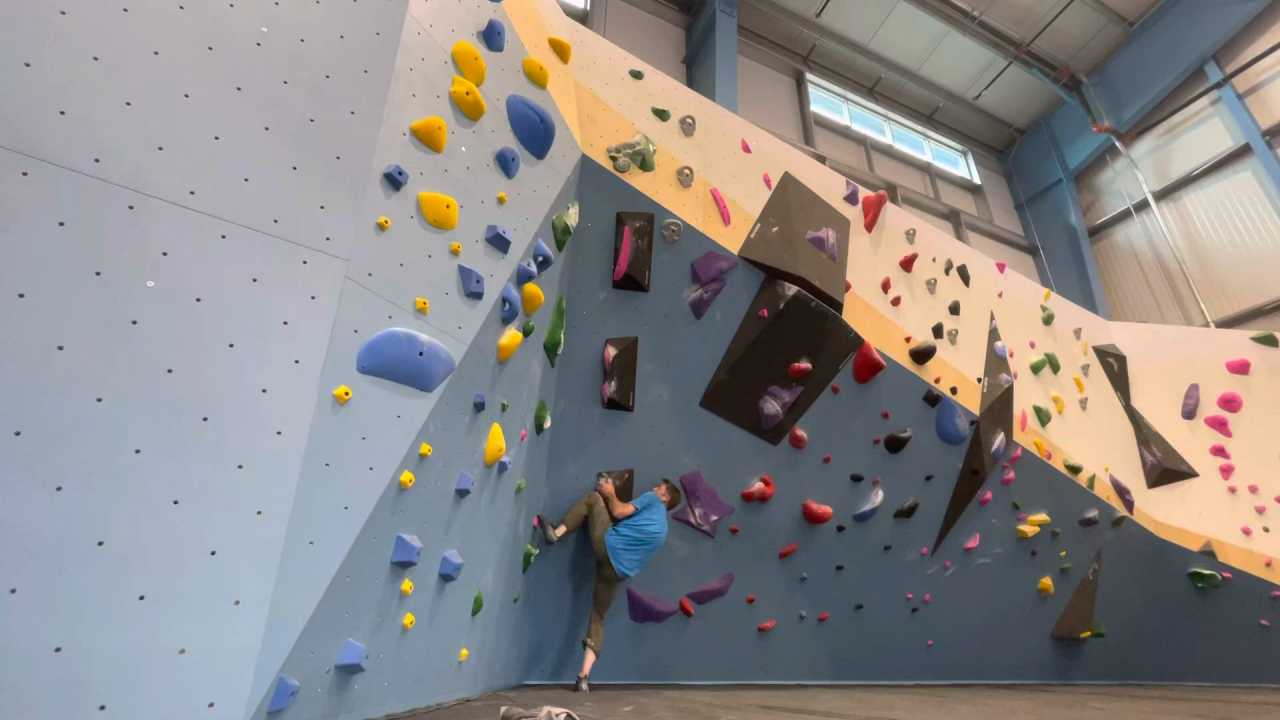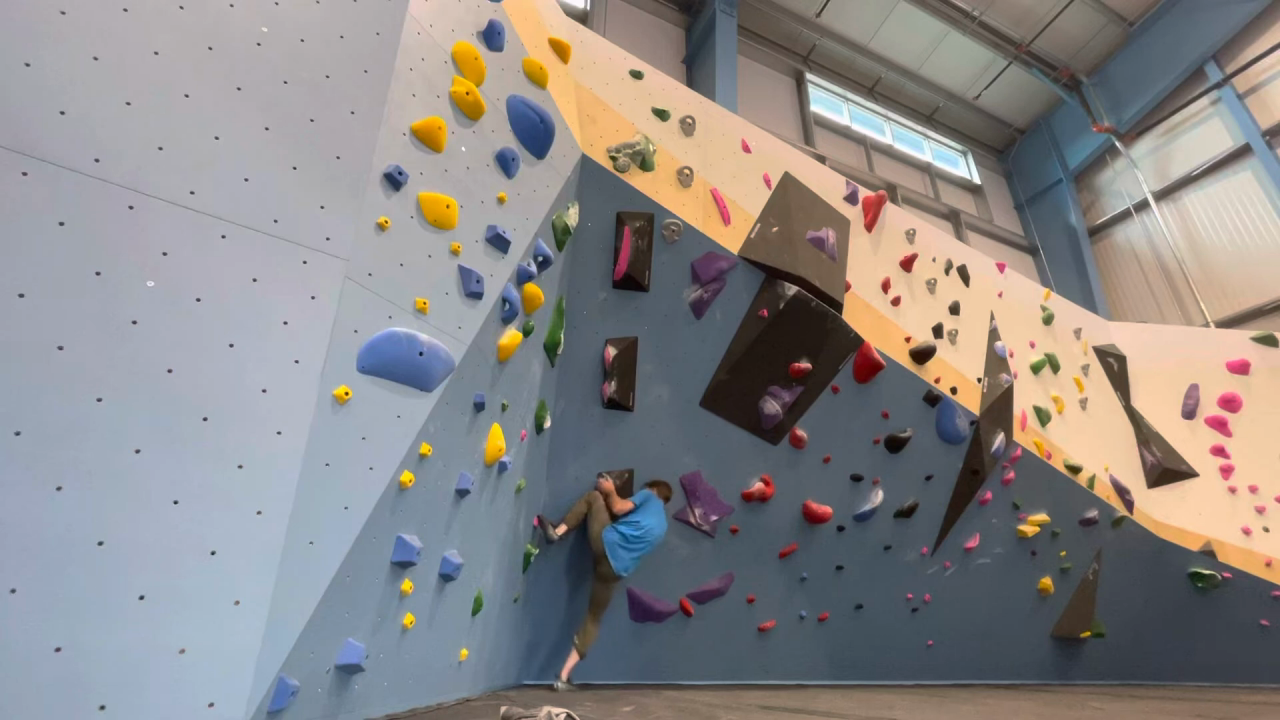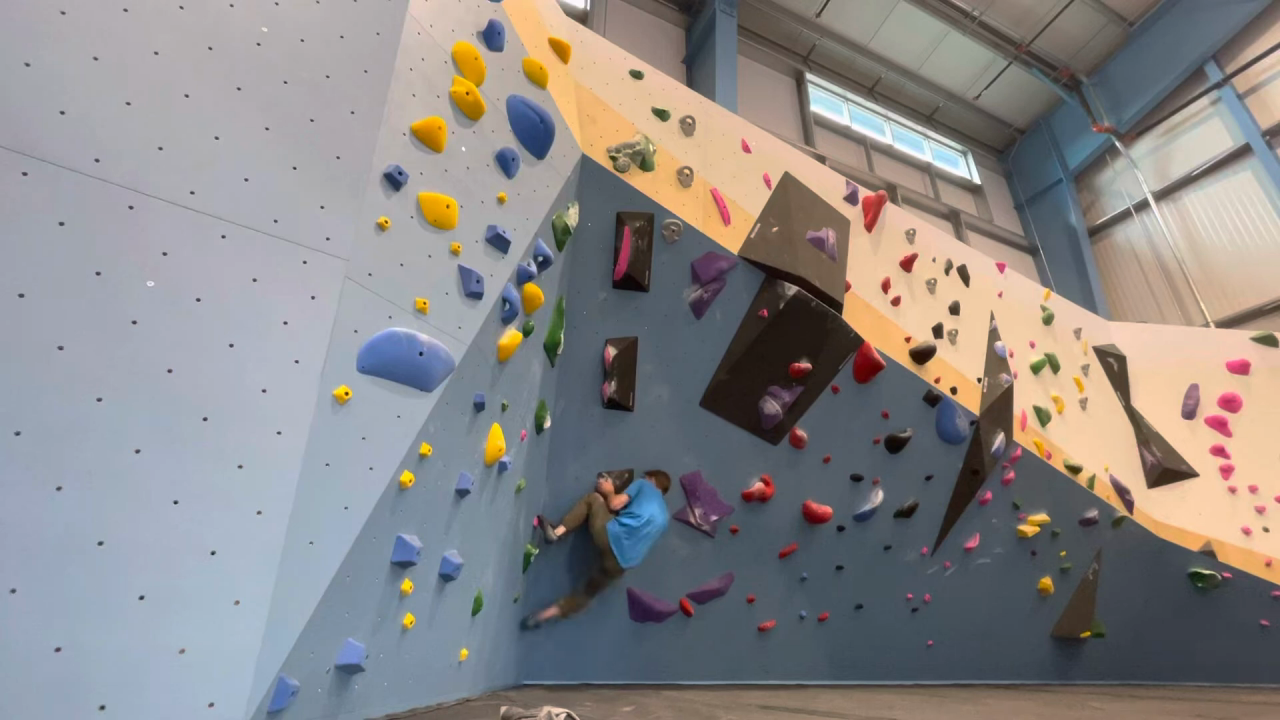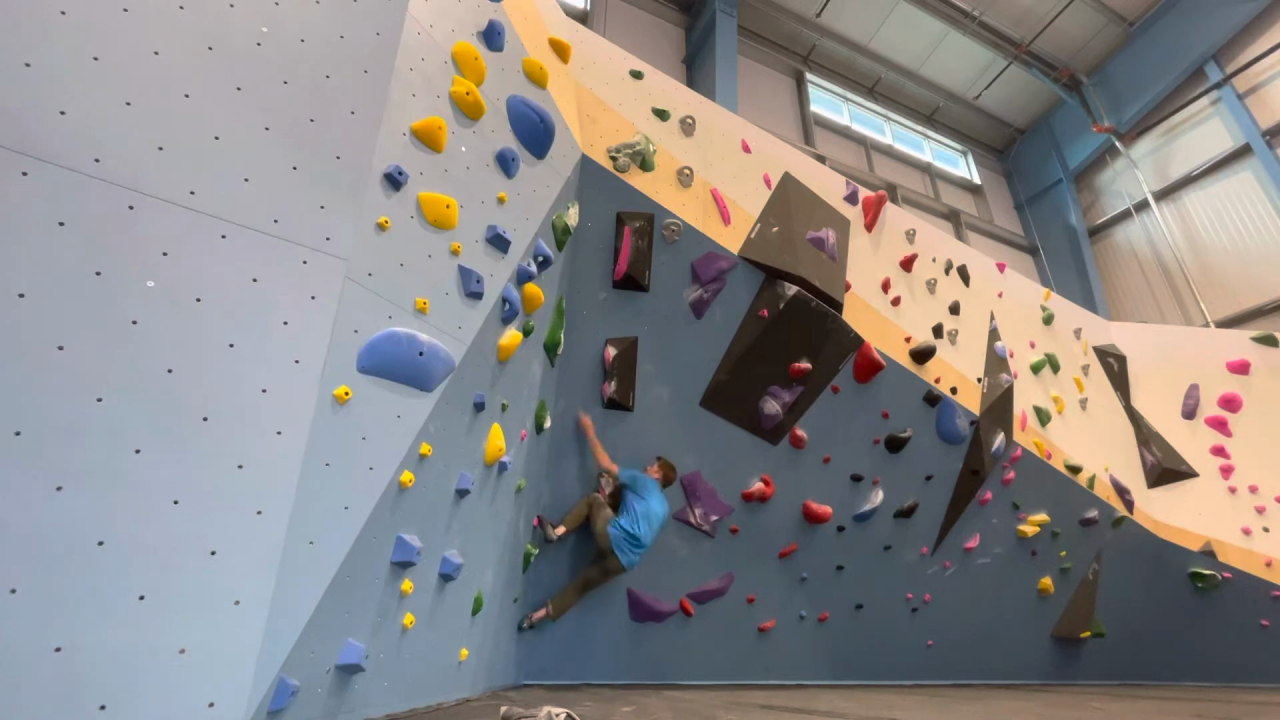
dt=0.5s
person 1, frame 1
left shoulder: (651, 500)
right shoulder: (662, 528)
left elbow: (619, 512)
left wrist: (609, 494)
left hip: (608, 544)
right hip: (619, 569)
left knee: (594, 497)
right knee: (598, 616)
left ankle: (556, 532)
right ankle: (583, 675)
person 1, frame 2
left shoulder: (649, 497)
right shoulder: (661, 526)
left elbow: (618, 508)
left wrist: (610, 491)
left hip: (607, 541)
right hip: (616, 568)
left knee: (594, 496)
right knee: (593, 617)
left ankle: (558, 531)
right ankle: (564, 676)
person 1, frame 3
left shoulder: (644, 485)
right shoulder: (664, 517)
left elbow: (615, 504)
left wrist: (609, 492)
left hip: (611, 537)
left knee: (594, 498)
right knee: (591, 589)
left ankle: (557, 531)
person 1, frame 4
left shoulder: (642, 480)
right shoulder: (663, 508)
left elbow: (604, 464)
left wrist: (589, 430)
right wrist: (612, 493)
left hip: (613, 539)
right hip: (625, 560)
left knee: (593, 499)
right knee: (581, 584)
left ankle: (557, 531)
right ankle: (542, 614)
